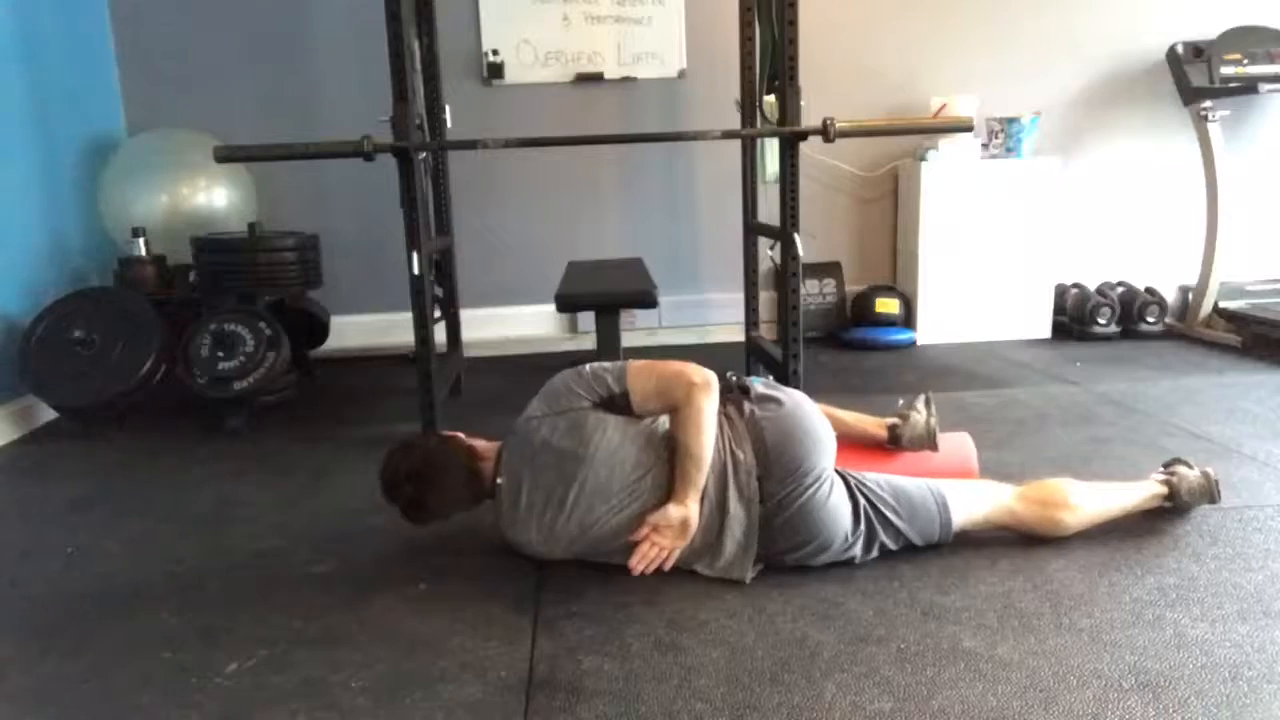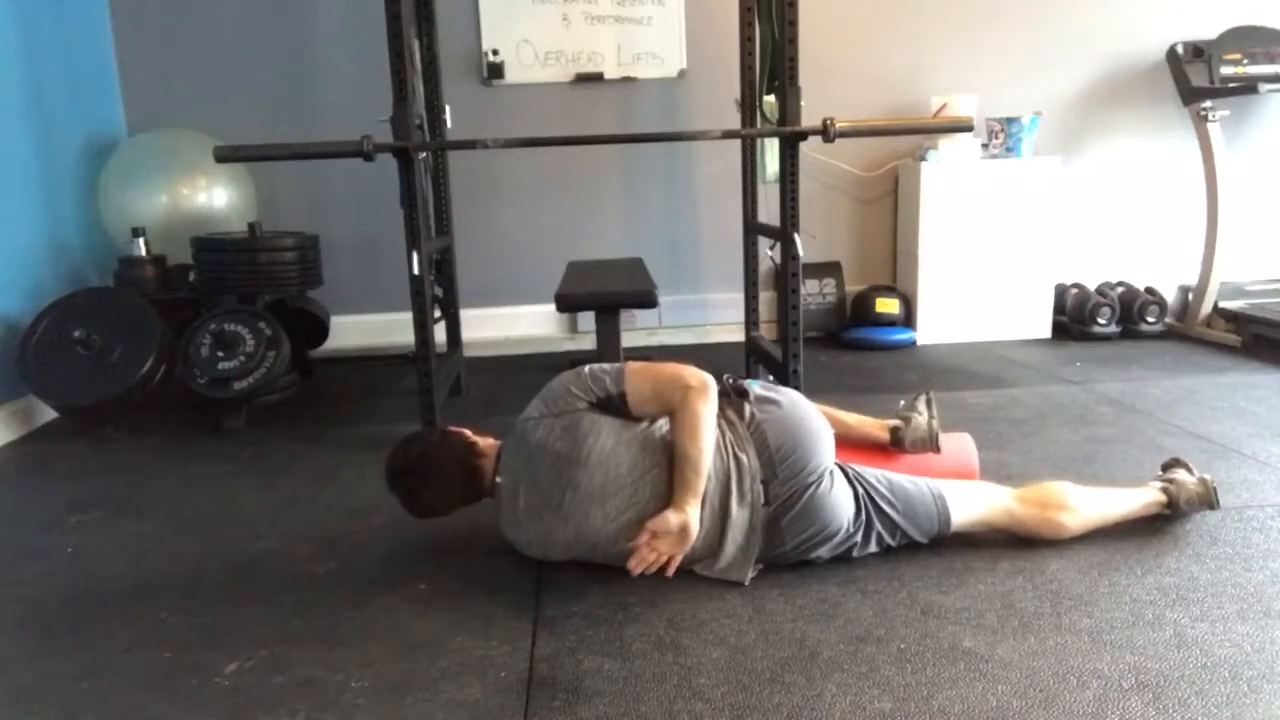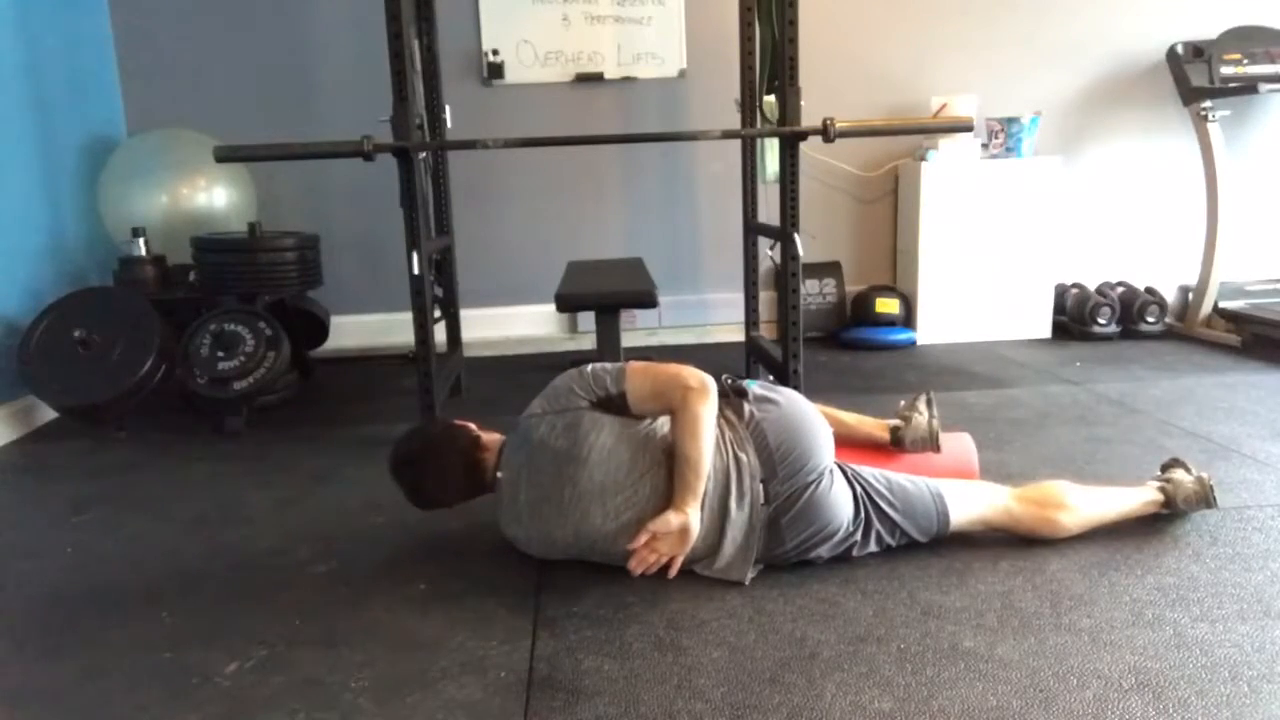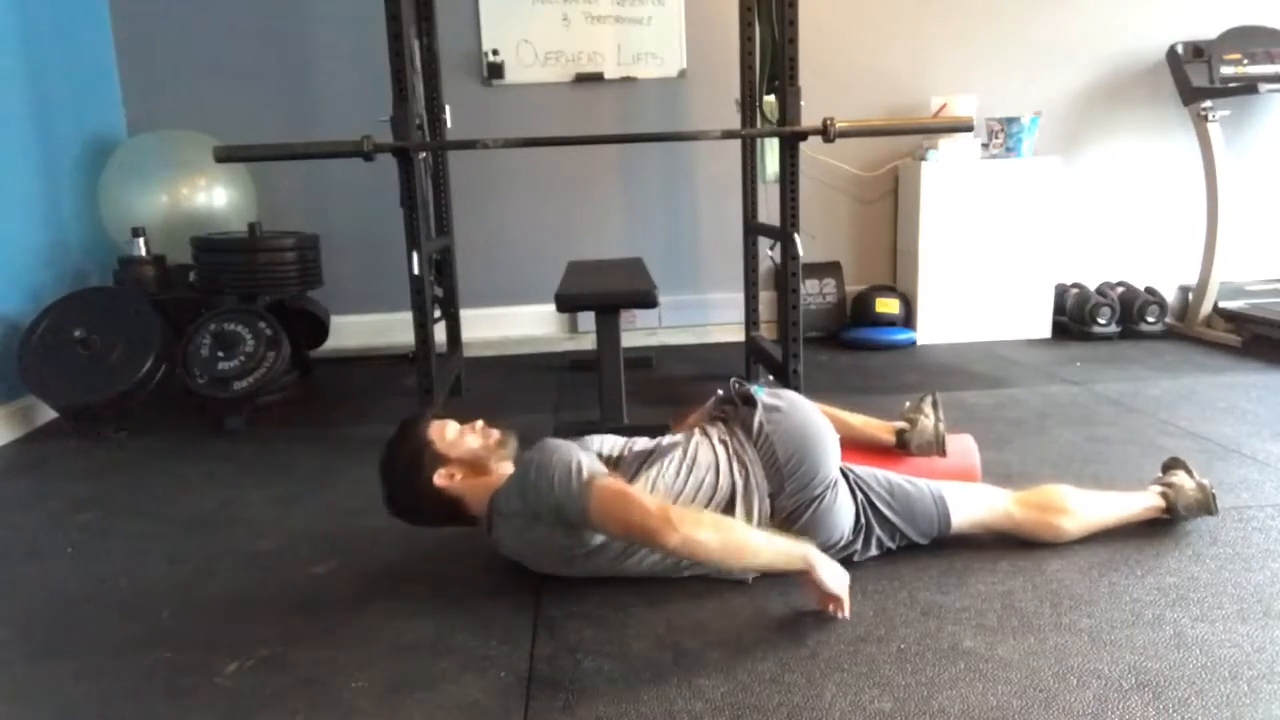
dt=1s
person 1, frame 1
left shoulder: (524, 531)
right shoulder: (555, 400)
right elbow: (696, 384)
right wrist: (686, 498)
left hip: (789, 523)
right hip: (769, 426)
left knee: (994, 503)
left ankle: (1164, 484)
person 1, frame 2
left shoulder: (523, 533)
right shoulder: (554, 403)
right elbow: (694, 386)
right wrist: (685, 505)
left hip: (789, 520)
right hip: (767, 423)
left knee: (1000, 506)
left ankle: (1163, 492)
person 1, frame 3
left shoulder: (522, 530)
right shoulder: (556, 403)
right elbow: (695, 388)
right wrist: (685, 507)
left hip: (786, 522)
right hip: (786, 469)
person 1, frame 4
left shoulder: (513, 537)
right shoulder: (540, 468)
right elbow: (665, 526)
left wrist: (684, 432)
right wrist: (805, 557)
right hip: (806, 510)
left ankle: (898, 435)
right ankle: (1160, 496)
